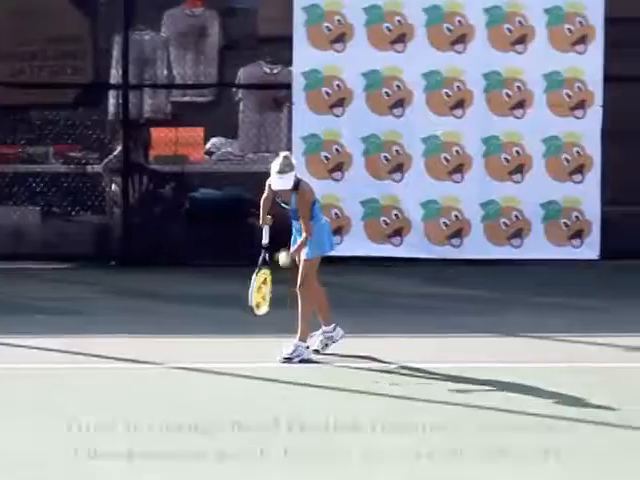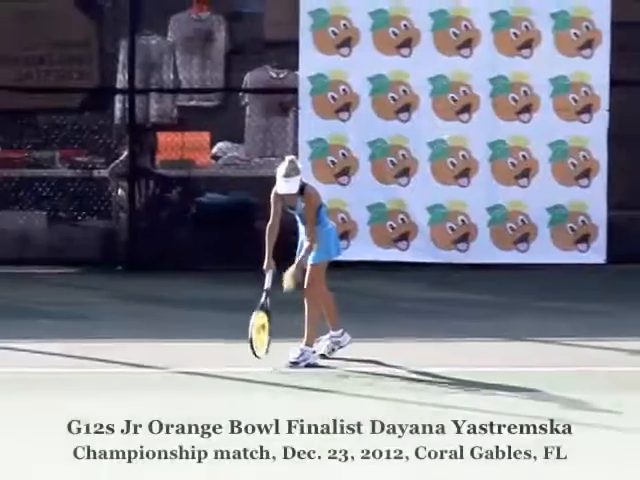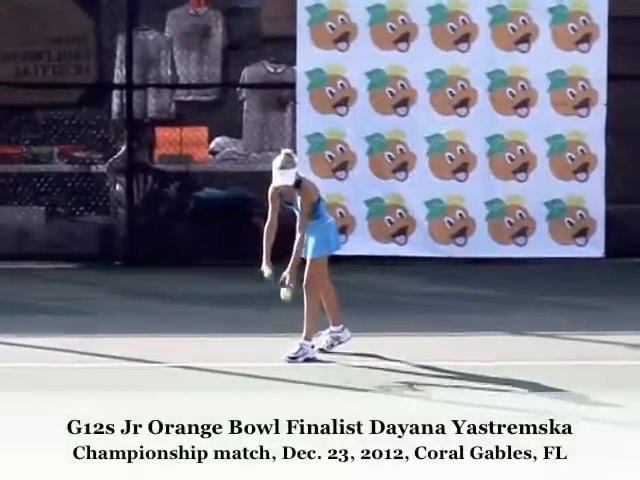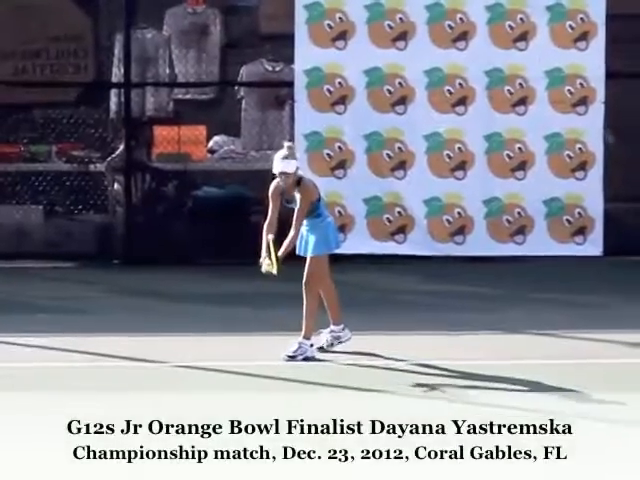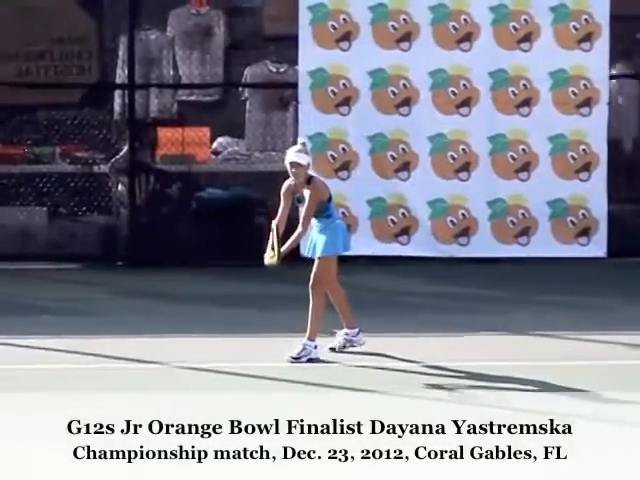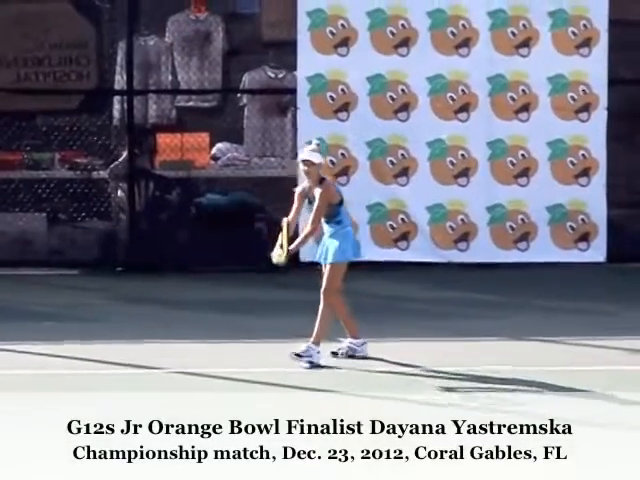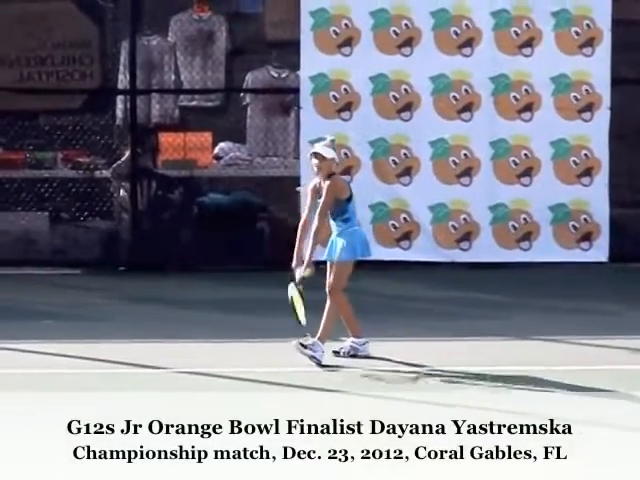
dt=0.3s
person 1, frame 1
left shoulder: (303, 192)
right shoulder: (271, 184)
left elbow: (308, 233)
left wrist: (293, 253)
right wrist: (263, 217)
left hip: (315, 233)
right hip: (298, 230)
left knee: (303, 285)
right knee: (311, 282)
left ankle: (301, 345)
right ankle: (329, 329)
person 1, frame 2
left shoulder: (309, 196)
right shoulder: (278, 192)
left elbow: (312, 238)
right elbow: (273, 223)
left wrist: (299, 265)
right wrist: (268, 256)
left hip: (322, 237)
right hip: (307, 234)
left knee: (310, 289)
right knee: (320, 288)
left ankle: (308, 350)
right ankle: (337, 334)
person 1, frame 3
left shoulder: (306, 190)
right shoulder: (275, 189)
left elbow: (301, 233)
right elbow: (271, 224)
left wrist: (291, 268)
right wrist: (266, 259)
left hip: (321, 231)
right hip: (311, 231)
left knee: (310, 285)
right knee: (322, 282)
left ankle: (307, 344)
right ankle: (337, 330)
person 1, frame 4
left shoulder: (305, 188)
right shoulder: (276, 188)
left elbow: (295, 229)
right elbow: (271, 221)
left wrist: (279, 257)
right wrist: (265, 251)
left hip: (321, 231)
right hip: (309, 230)
left knee: (309, 284)
right knee: (323, 281)
left ankle: (306, 344)
right ankle: (338, 329)
person 1, frame 5
left shoulder: (314, 188)
right shoulder: (288, 187)
left elbow: (303, 227)
right elbow: (281, 219)
left wrist: (282, 251)
left hip: (330, 233)
right hip: (319, 232)
left knee: (316, 286)
right knee: (330, 284)
left ankle: (310, 345)
right ankle: (352, 331)
person 1, frame 6
left shoulder: (325, 189)
right shoulder: (303, 190)
left elbow: (312, 226)
right elbow: (292, 219)
left wrist: (292, 249)
left hip: (341, 240)
right hip: (329, 240)
left knee: (327, 293)
right knee: (333, 293)
left ankle: (313, 348)
right ankle: (356, 341)
person 1, frame 7
left shoulder: (334, 184)
right shoulder: (314, 186)
left elbow: (319, 222)
right elbow: (306, 220)
left wrist: (310, 257)
right wrist: (297, 254)
left hip: (350, 238)
right hip: (338, 238)
left knee: (333, 291)
right knee: (334, 292)
left ankle: (318, 344)
right ankle: (358, 342)
